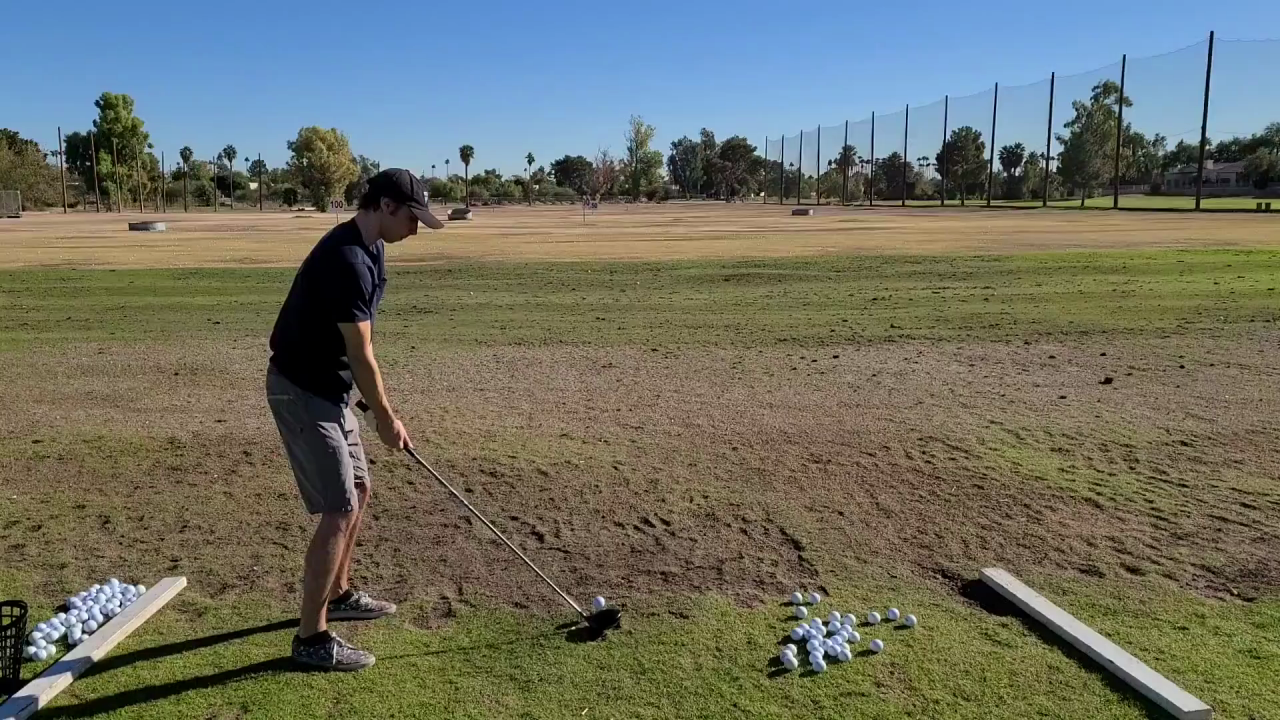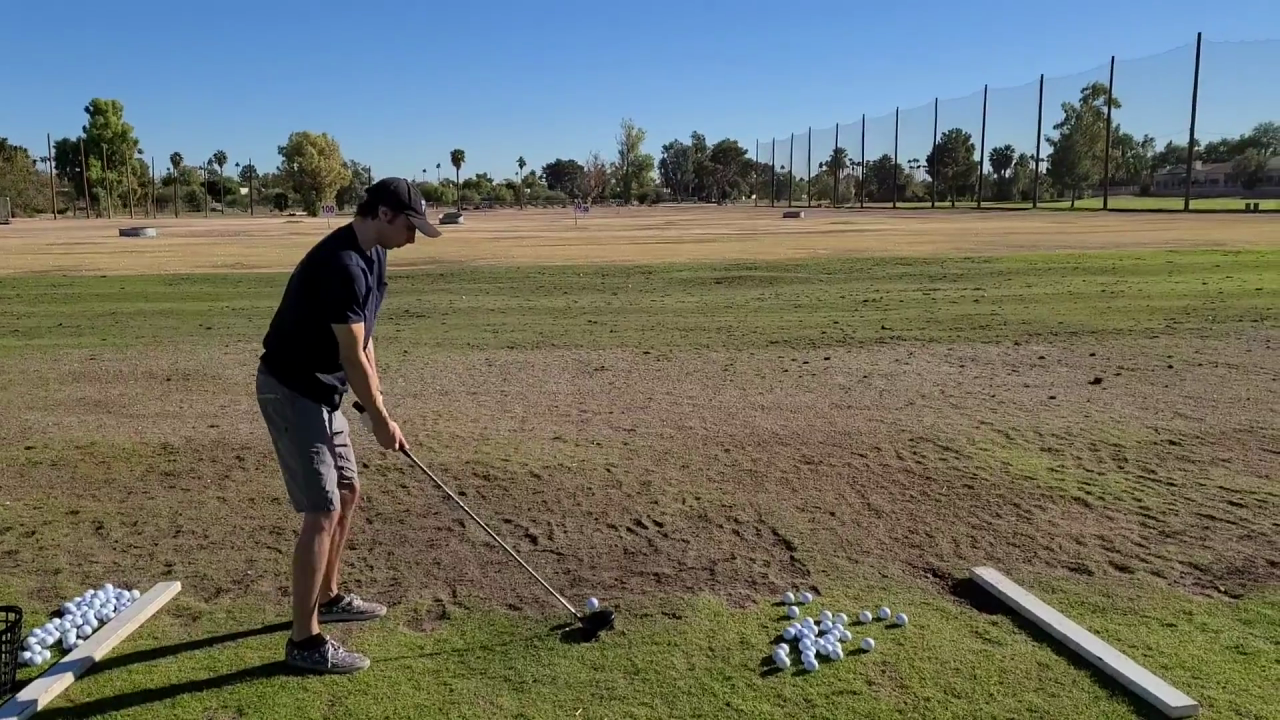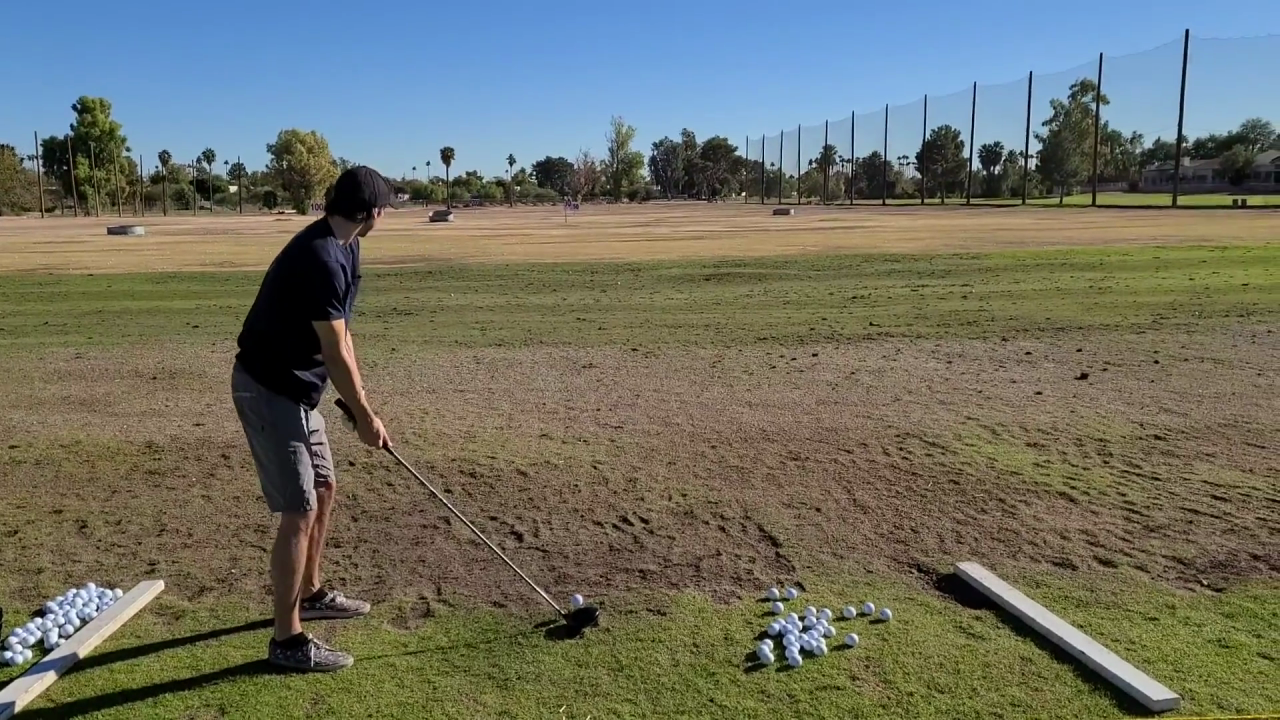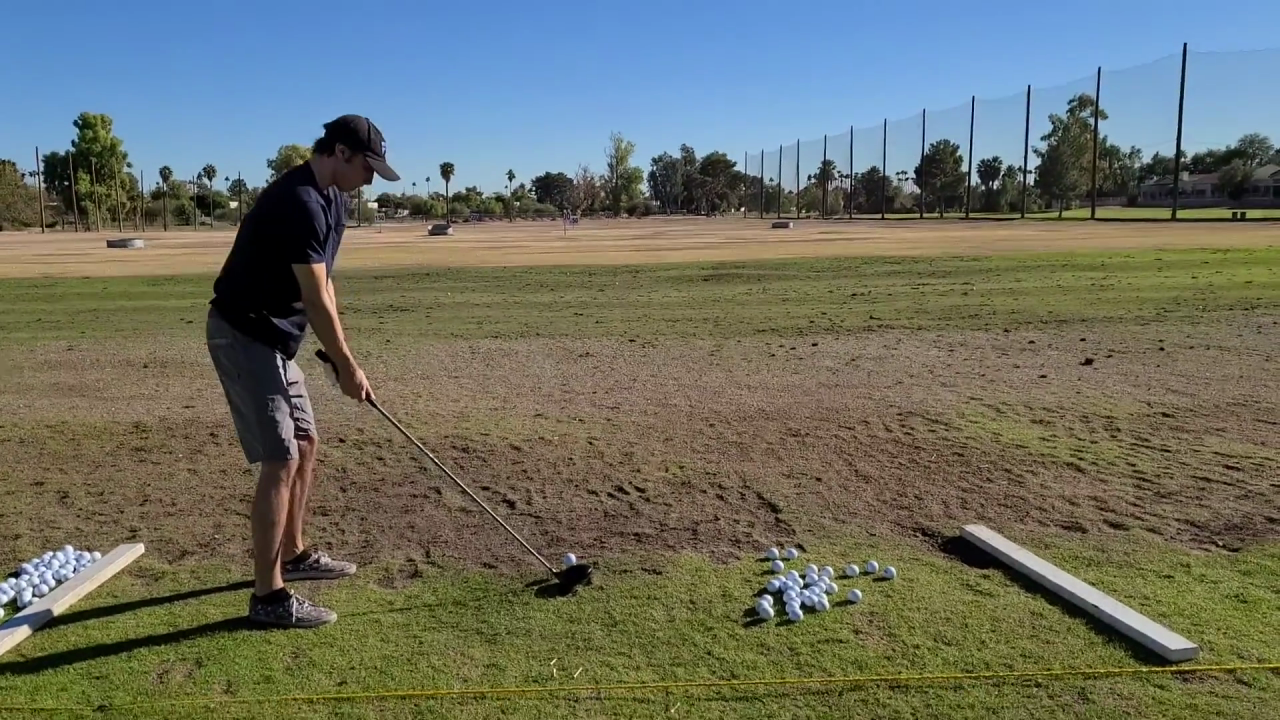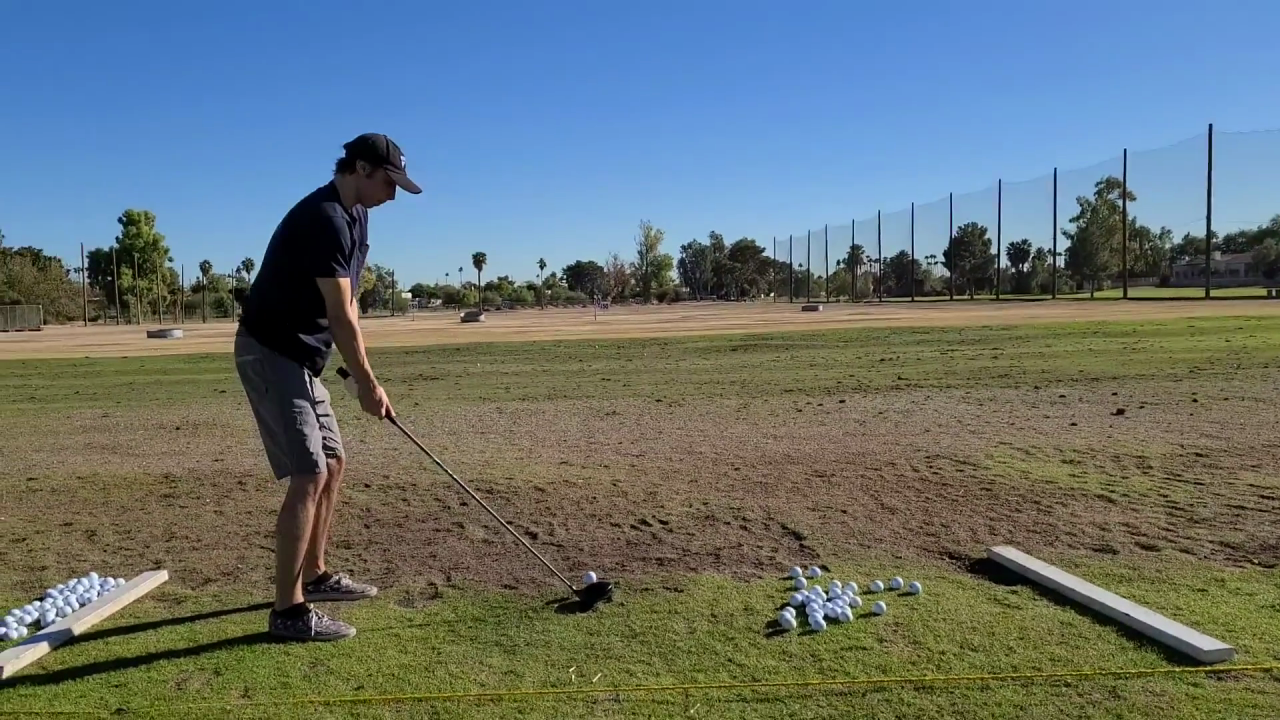
dt=1s
person 1, frame 1
left shoulder: (367, 248)
right shoulder: (348, 261)
right elbow: (360, 355)
left wrist: (376, 406)
right wrist: (387, 419)
left hip: (327, 388)
right hip: (304, 392)
left knee: (357, 492)
right knee: (339, 510)
left ankle: (338, 593)
right ankle: (312, 636)
person 1, frame 2
left shoulder: (370, 255)
right shoulder: (342, 264)
left elbow: (364, 339)
right elbow: (352, 355)
left wrist: (377, 404)
right wrist: (380, 420)
left hip: (319, 389)
right hip: (292, 391)
left knee: (346, 493)
right knee: (323, 511)
left ankle: (328, 596)
right ankle: (305, 639)
person 1, frame 3
left shoulder: (343, 248)
right shoulder: (320, 260)
left elbow: (341, 335)
right elbow: (334, 353)
left wrist: (359, 402)
right wrist: (365, 416)
left hip: (295, 386)
right hip: (269, 389)
left knee: (323, 489)
right knee: (300, 510)
left ankle: (310, 592)
right ankle: (287, 639)
person 1, frame 4
left shoulder: (330, 198)
right shoulder: (299, 202)
left elbow: (322, 284)
right elbow: (317, 300)
left wrist: (339, 355)
right wrist: (349, 367)
left hip: (273, 335)
right hip: (246, 336)
left knee: (305, 444)
right knee: (281, 459)
left ankle: (293, 554)
right ankle: (268, 595)
person 1, frame 5
left shoulder: (353, 215)
right shoulder: (324, 218)
left elbow: (346, 303)
right elbow: (340, 316)
left wrist: (358, 373)
right wrist: (368, 383)
left hip: (297, 355)
right hip: (272, 354)
left knee: (332, 463)
right knee: (309, 474)
left ankle: (314, 574)
right ankle: (288, 609)
